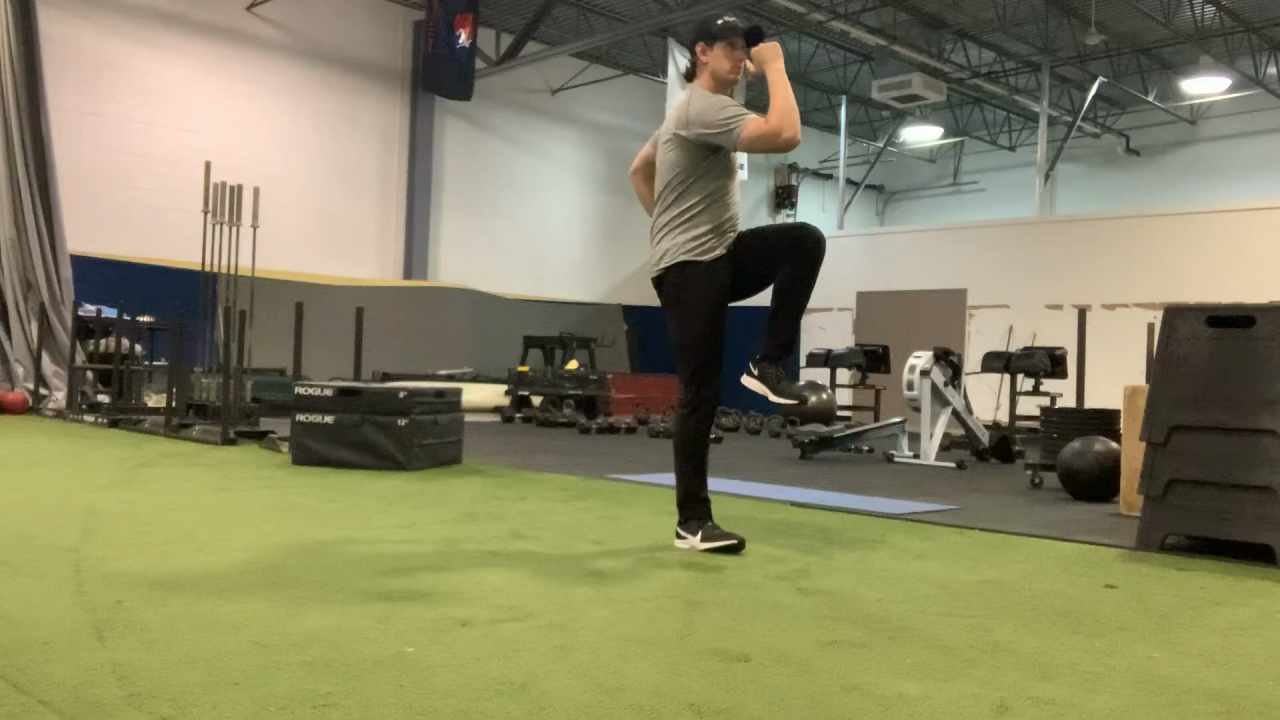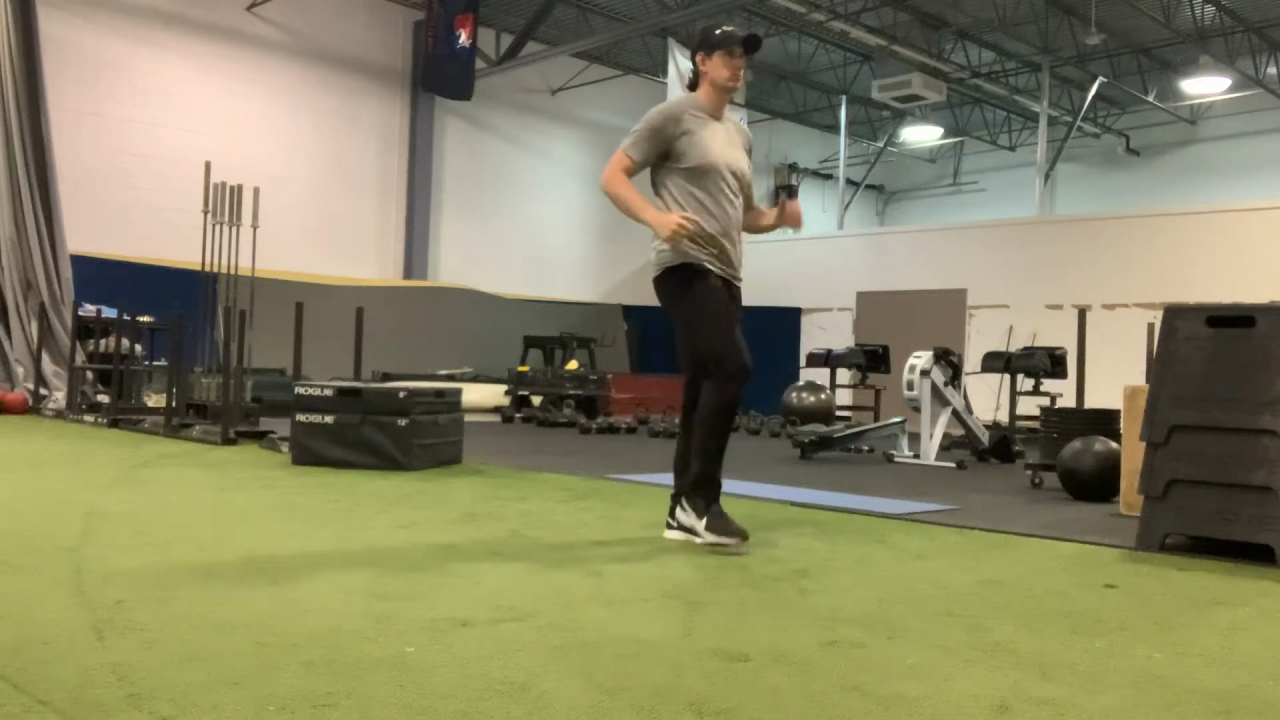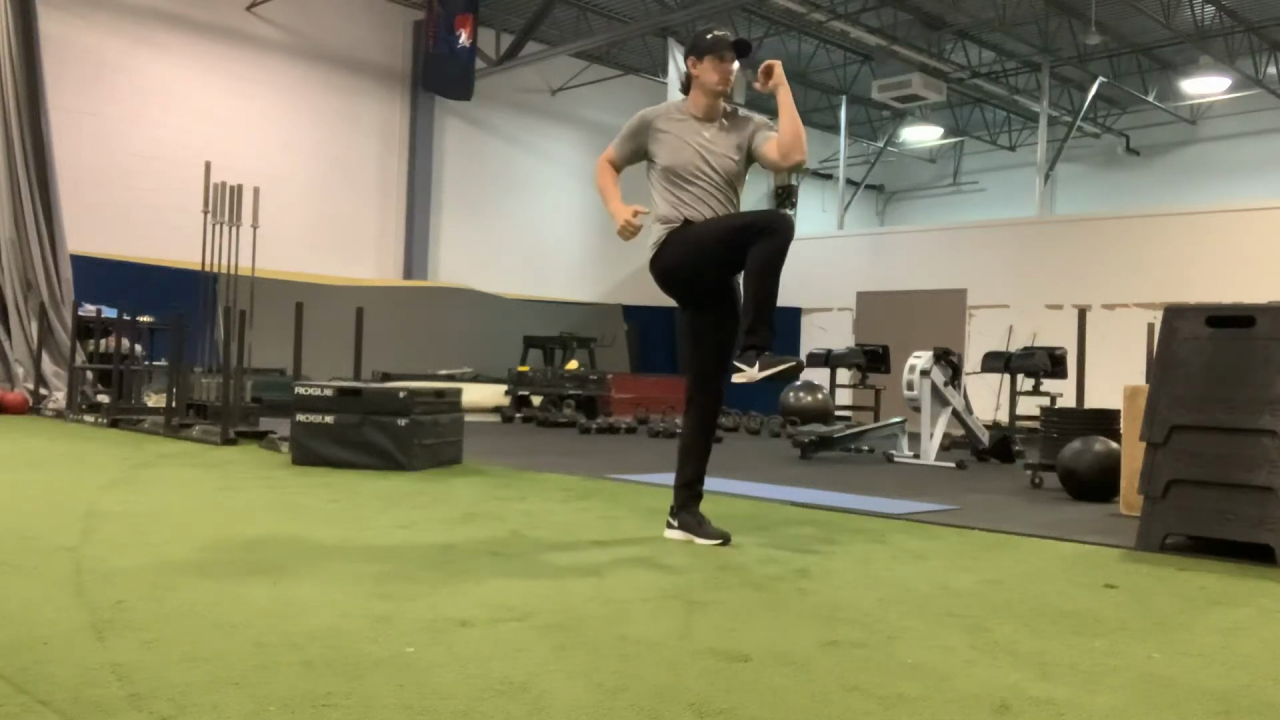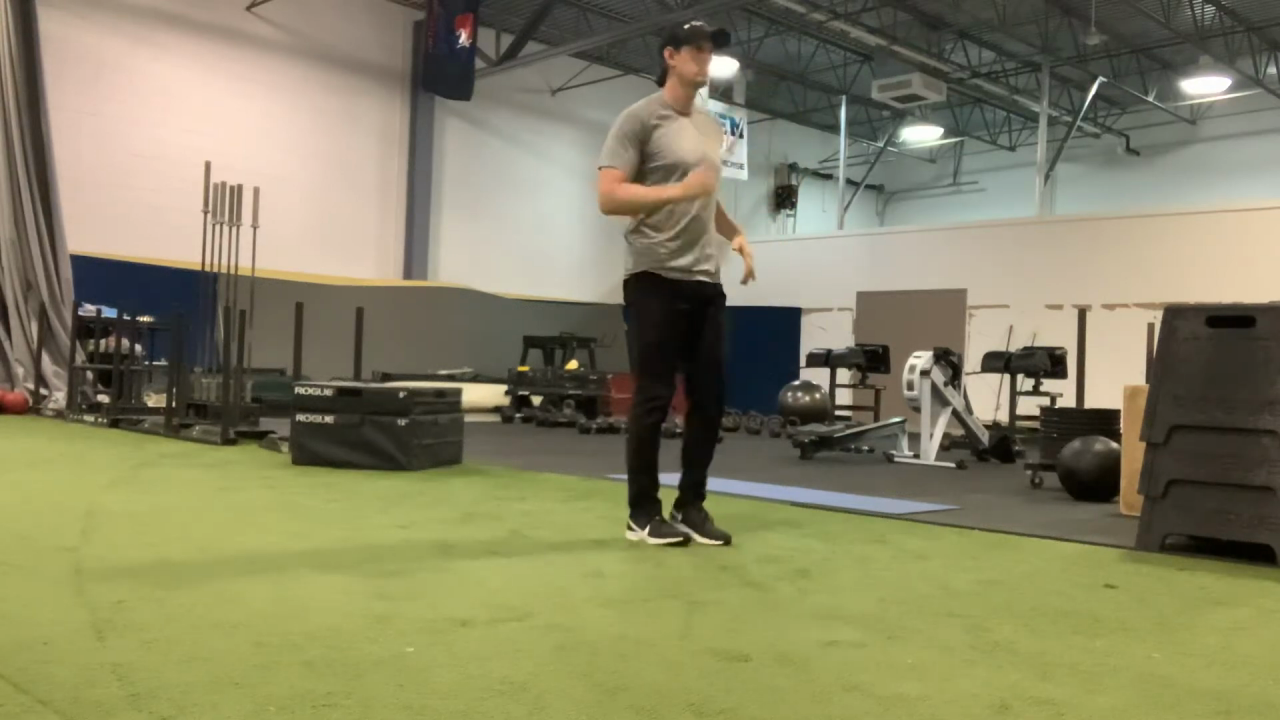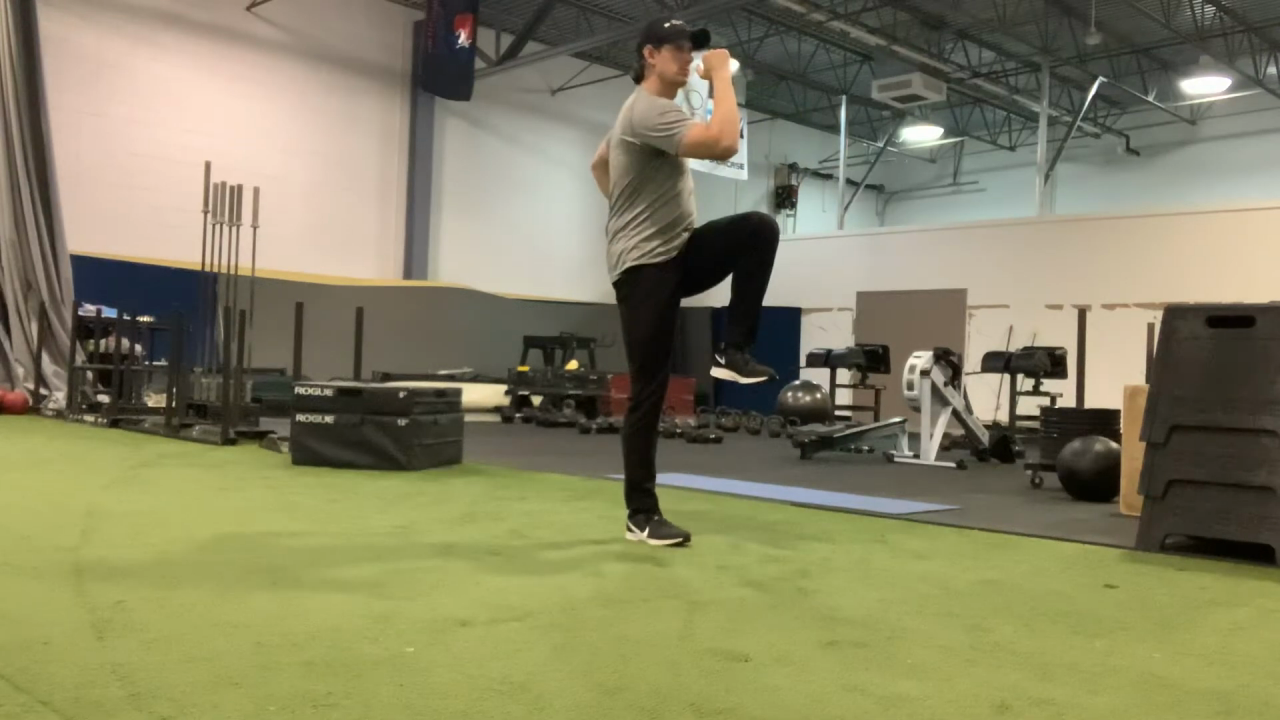
dt=1s
person 1, frame 1
left shoulder: (696, 110)
right shoulder: (703, 106)
left elbow: (638, 169)
right elbow: (785, 136)
left wrist: (666, 222)
right wrist: (775, 68)
left hip: (722, 253)
right hip: (689, 267)
left knee: (805, 241)
right knee: (701, 393)
left ankle: (769, 363)
right ankle: (692, 520)
person 1, frame 2
left shoulder: (739, 137)
right shoulder: (672, 117)
left elbow: (746, 215)
right elbow: (614, 175)
left wrist: (778, 216)
right wrist: (654, 216)
left hip: (724, 278)
right hip: (685, 270)
left knee: (704, 393)
right knee: (732, 372)
left ankle: (685, 510)
right ankle: (697, 500)
person 1, frame 3
left shoulder: (747, 126)
right shoulder: (654, 122)
left elbow: (792, 156)
right elbow: (606, 164)
left wrist: (781, 90)
right wrist: (618, 208)
left hip: (719, 274)
right hip: (677, 254)
left knee: (706, 394)
right knee: (775, 224)
left ankle: (684, 510)
right ankle: (754, 352)
person 1, frame 4
left shoulder: (711, 126)
right shoulder: (639, 120)
right elbow: (608, 196)
left wrist: (735, 233)
right wrist: (678, 191)
left hip: (707, 278)
right hip: (656, 278)
left knee: (709, 395)
right knee: (654, 396)
left ankle: (691, 508)
right ankle: (643, 513)
person 1, frame 5
left shoulder: (651, 109)
right shoulder: (648, 110)
left elbow: (599, 163)
right elbow: (724, 143)
right wrist: (721, 76)
left hip: (680, 251)
right hip: (644, 264)
left knee: (759, 229)
right knee: (648, 392)
left ankle: (734, 352)
right ankle: (641, 514)
